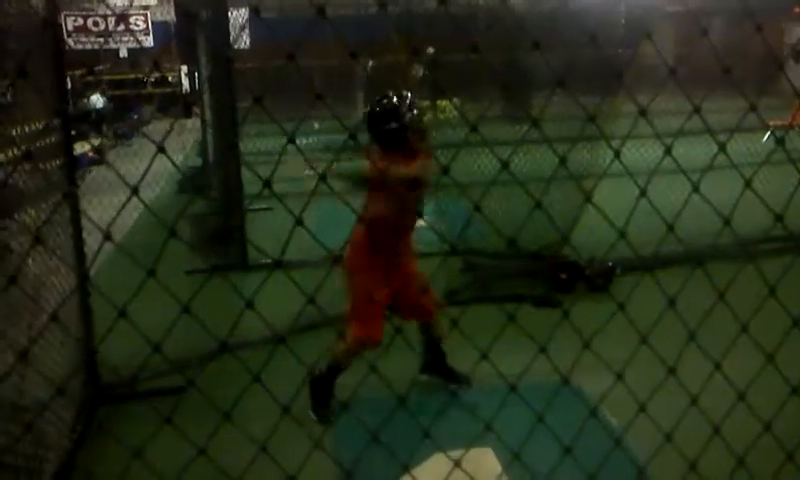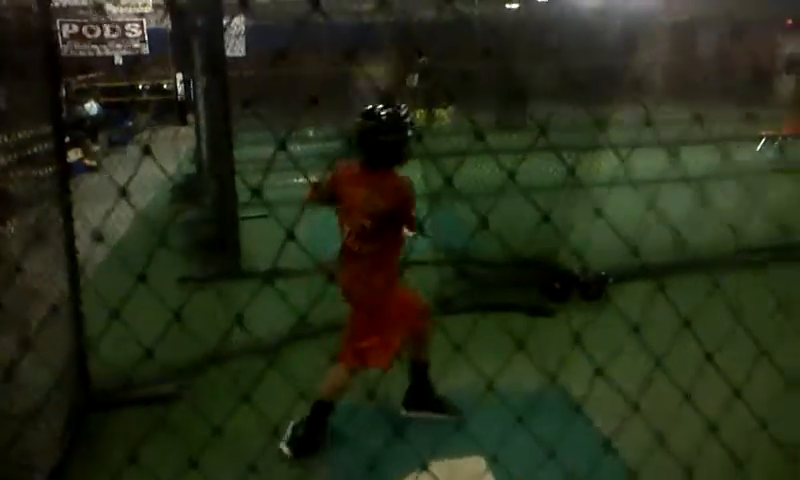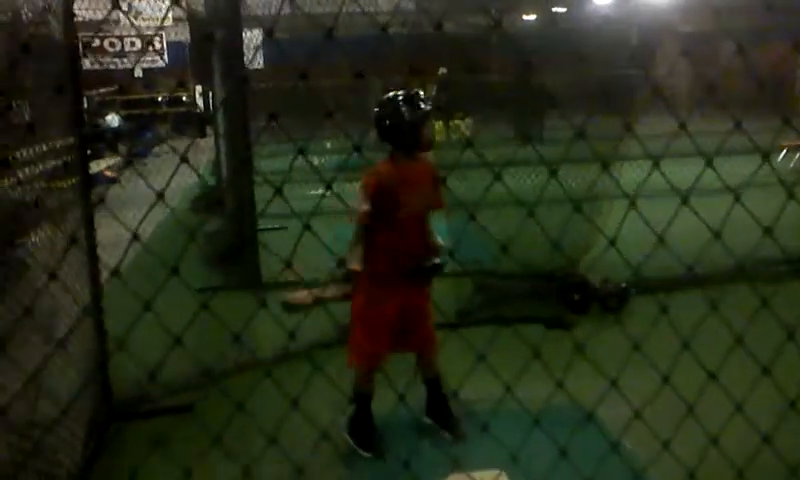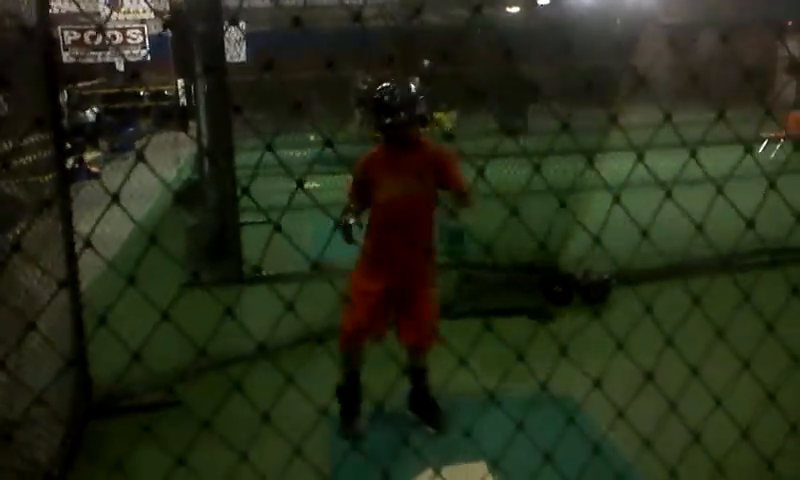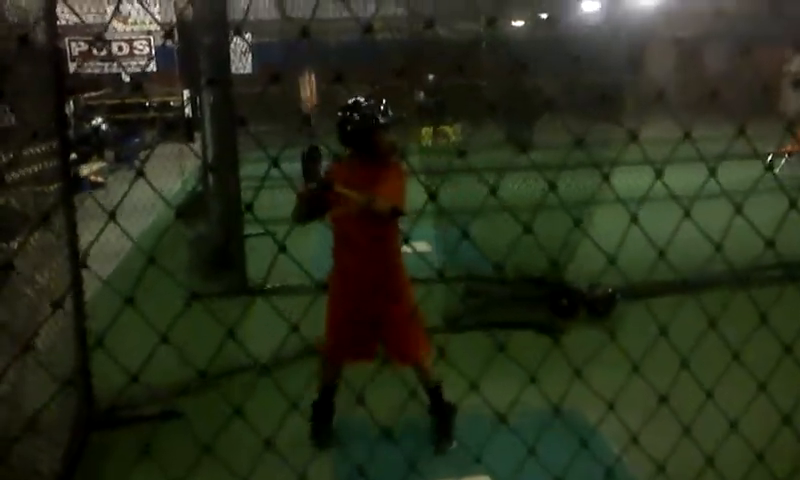
dt=1s
person 1, frame 1
left shoulder: (414, 155)
right shoulder: (381, 162)
left elbow: (423, 169)
right elbow: (376, 216)
left wrist: (392, 176)
left hip: (397, 253)
right hip: (369, 258)
left knee: (426, 307)
right knee: (363, 335)
left ankle: (434, 362)
right ankle: (322, 383)
person 1, frame 2
left shoulder: (346, 172)
right shoulder: (399, 188)
left elbow: (317, 196)
right elbow: (413, 225)
left hip: (359, 271)
right hip: (374, 282)
left knee: (418, 316)
right knee: (354, 356)
left ankle: (420, 395)
right ankle: (310, 431)
person 1, frame 3
left shoulder: (427, 170)
right shoulder: (380, 177)
right elbow: (364, 229)
left wrist: (433, 250)
right wrist: (355, 266)
left hip: (416, 273)
right hip: (381, 276)
left knee: (425, 343)
right knee: (370, 351)
left ankle: (437, 406)
right ankle: (360, 419)
person 1, frame 4
left shoulder: (436, 156)
right shoulder: (372, 162)
left elbow: (462, 193)
right elbow: (359, 199)
right wrist: (349, 217)
left hip: (418, 261)
right hip: (376, 260)
left knee: (418, 333)
right knee: (354, 329)
left ankle: (419, 394)
right ankle: (350, 395)
person 1, frame 5
left shoulder: (391, 168)
right shoulder: (334, 173)
left elbow: (384, 207)
right elbow: (301, 216)
left wrist: (336, 188)
right wrist: (311, 181)
left hip: (388, 275)
right hip: (348, 277)
left knee: (412, 345)
right knee: (336, 348)
left ankle: (440, 409)
right ankle: (323, 409)
